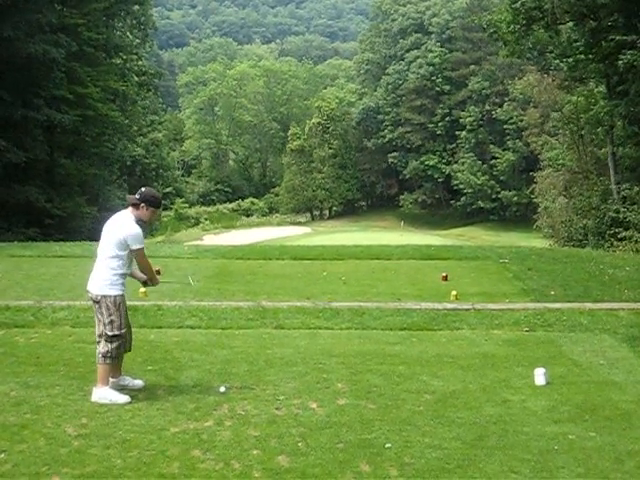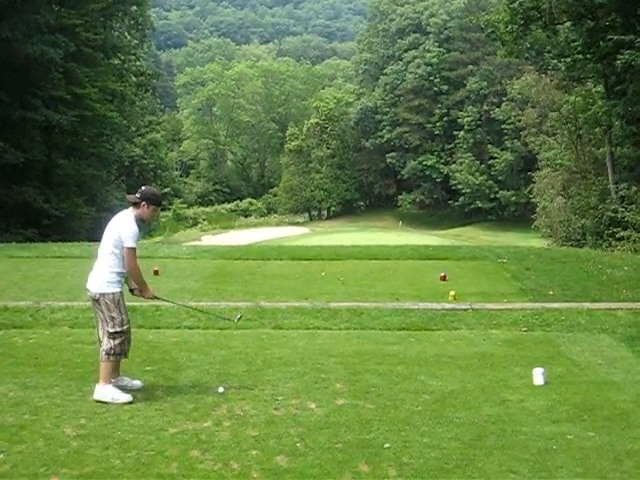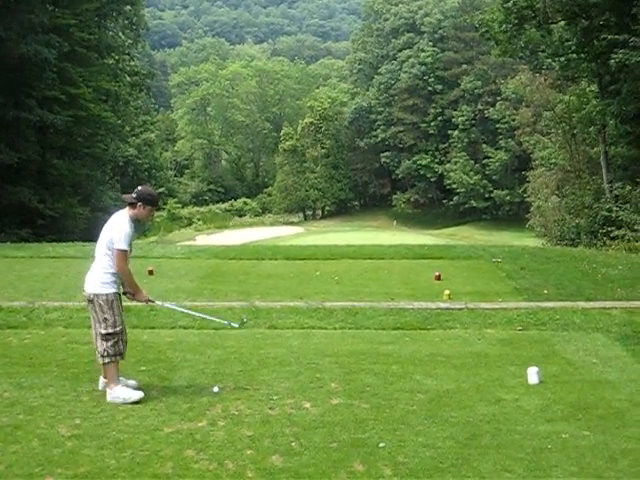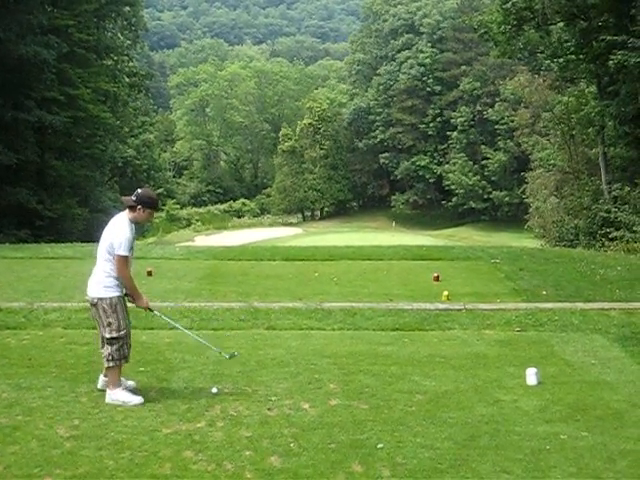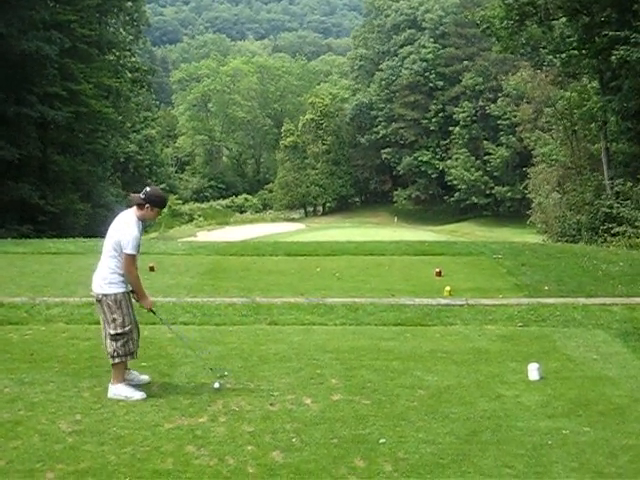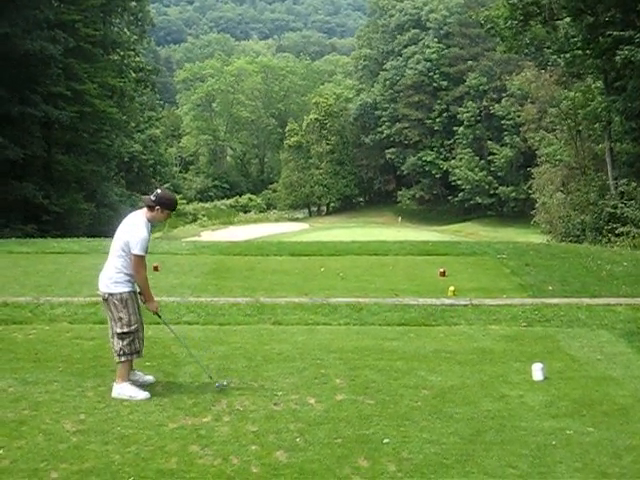
dt=0.2s
person 1, frame 1
left shoulder: (118, 219)
right shoulder: (132, 229)
right elbow: (143, 262)
left wrist: (140, 277)
right wrist: (152, 278)
left hip: (106, 286)
right hip: (107, 289)
left knee: (121, 333)
right knee: (110, 337)
left ankle: (116, 377)
right ankle: (101, 389)
person 1, frame 2
left shoulder: (123, 218)
right shoulder: (129, 226)
right elbow: (131, 265)
left wrist: (133, 285)
right wrist: (145, 288)
left hip: (106, 285)
right hip: (106, 287)
left knee: (120, 332)
right knee: (115, 334)
left ankle: (114, 377)
right ankle: (103, 386)
person 1, frame 3
left shoulder: (122, 219)
right shoulder: (123, 227)
right elbow: (121, 267)
left wrist: (127, 288)
right wrist: (138, 291)
left hip: (105, 286)
right hip: (102, 288)
left knee: (111, 334)
right knee: (111, 335)
left ankle: (108, 377)
right ankle: (114, 388)
person 1, frame 4
left shoulder: (123, 221)
right shoulder: (123, 231)
right elbow: (122, 272)
left wrist: (131, 292)
right wrist: (138, 297)
left hip: (109, 289)
right hip: (106, 292)
left knee: (118, 336)
right knee: (116, 338)
left ankle: (108, 377)
right ankle: (114, 390)
person 1, frame 5
left shoulder: (129, 216)
right shoulder: (131, 230)
right elbow: (130, 270)
left wrist: (135, 290)
right wrist: (143, 297)
left hip: (114, 285)
right hip: (111, 288)
left knee: (128, 330)
right knee: (120, 334)
left ankle: (123, 372)
right ankle: (116, 385)
person 1, frame 6
left shoulder: (138, 217)
right shoulder: (140, 232)
right elbow: (139, 271)
left wrist: (142, 292)
right wrist: (149, 299)
left hip: (121, 284)
right hip: (117, 287)
left knee: (133, 330)
right knee: (127, 333)
left ankle: (128, 372)
right ankle: (121, 384)
